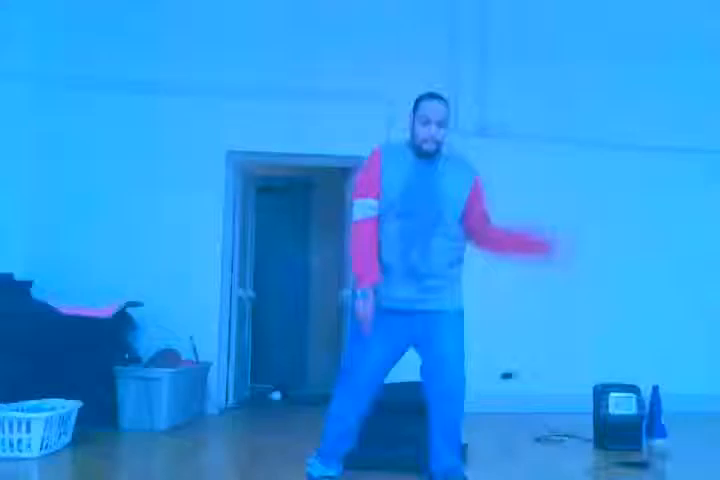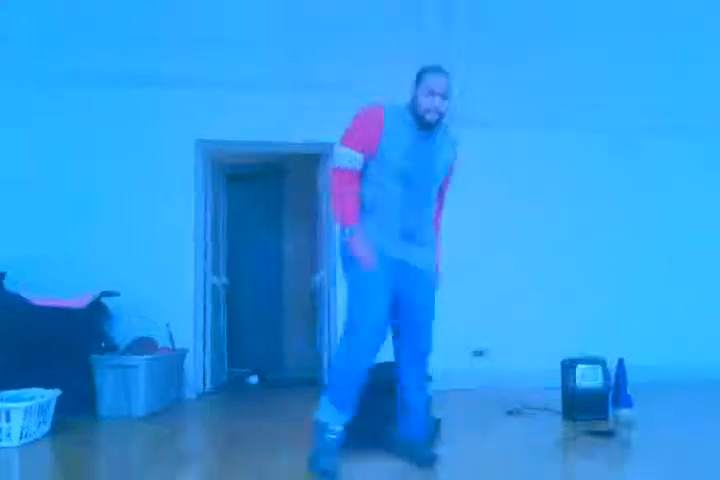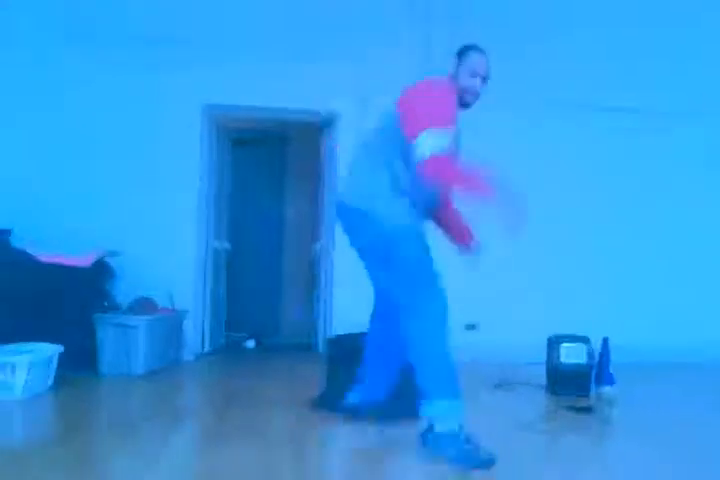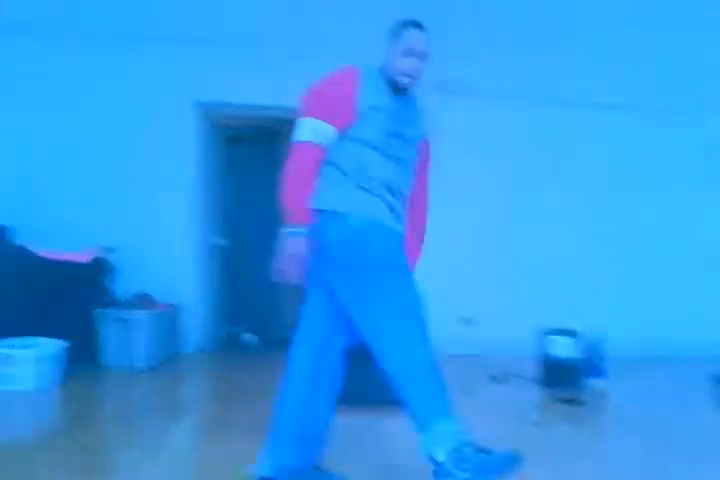
dt=0.1s
person 1, frame 1
left shoulder: (464, 175)
right shoulder: (380, 163)
left elbow: (482, 234)
right elbow: (363, 229)
left wrist: (540, 245)
right wrist: (366, 288)
left hip: (441, 306)
right hip: (385, 302)
left knee: (449, 393)
right knee: (357, 386)
person 1, frame 2
left shoulder: (447, 146)
right shoulder: (380, 120)
right elbow: (342, 175)
left wrist: (432, 254)
right wrist: (355, 231)
left hip: (417, 262)
right hip: (374, 251)
left knee: (416, 353)
right knee: (364, 334)
left ankle: (411, 435)
right ankle: (330, 428)
person 1, frame 3
left shoulder: (442, 110)
right shoulder: (433, 94)
right elbow: (432, 163)
left wrist: (462, 235)
right wrist: (488, 187)
left hip: (387, 216)
right hip: (375, 212)
left knee: (396, 308)
right knee: (425, 306)
left ankle: (368, 395)
person 1, frame 4
left shoulder: (416, 124)
right shoulder: (349, 85)
left elbow: (413, 201)
right elbow: (307, 151)
left wrist: (406, 262)
right wrist: (296, 229)
left hip: (368, 230)
right hip: (348, 222)
left knee: (325, 338)
right knee: (396, 324)
